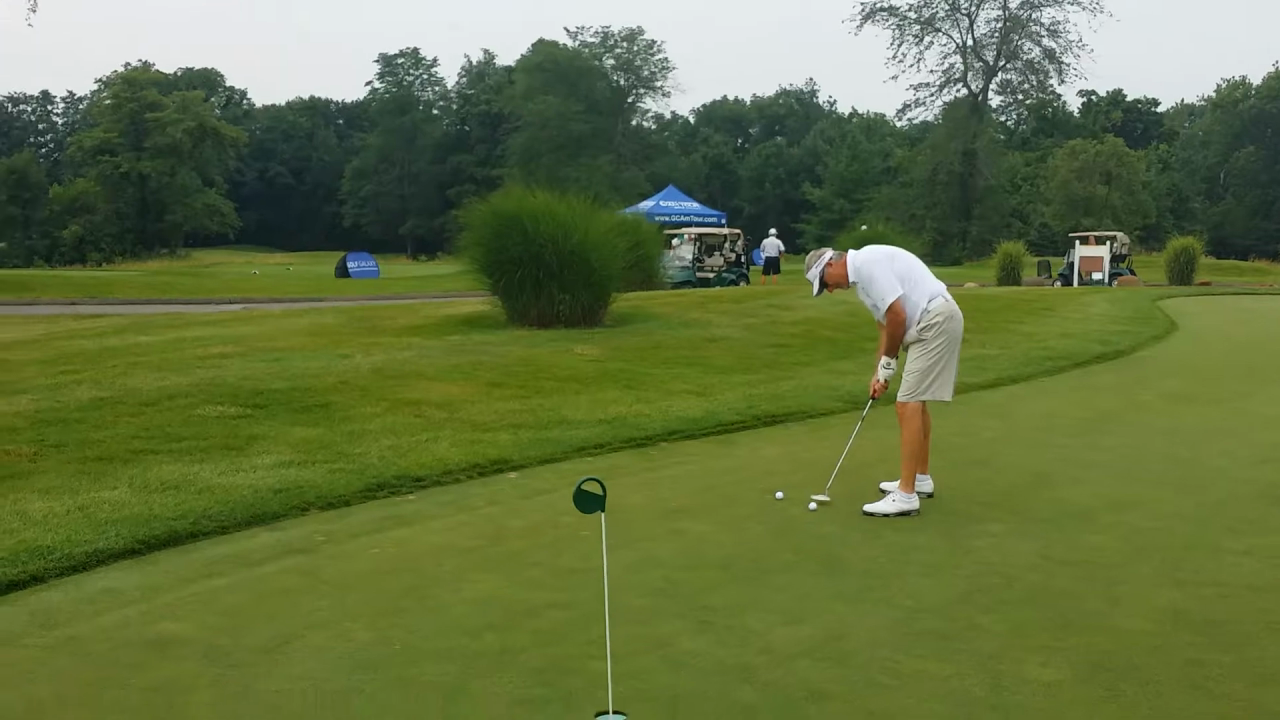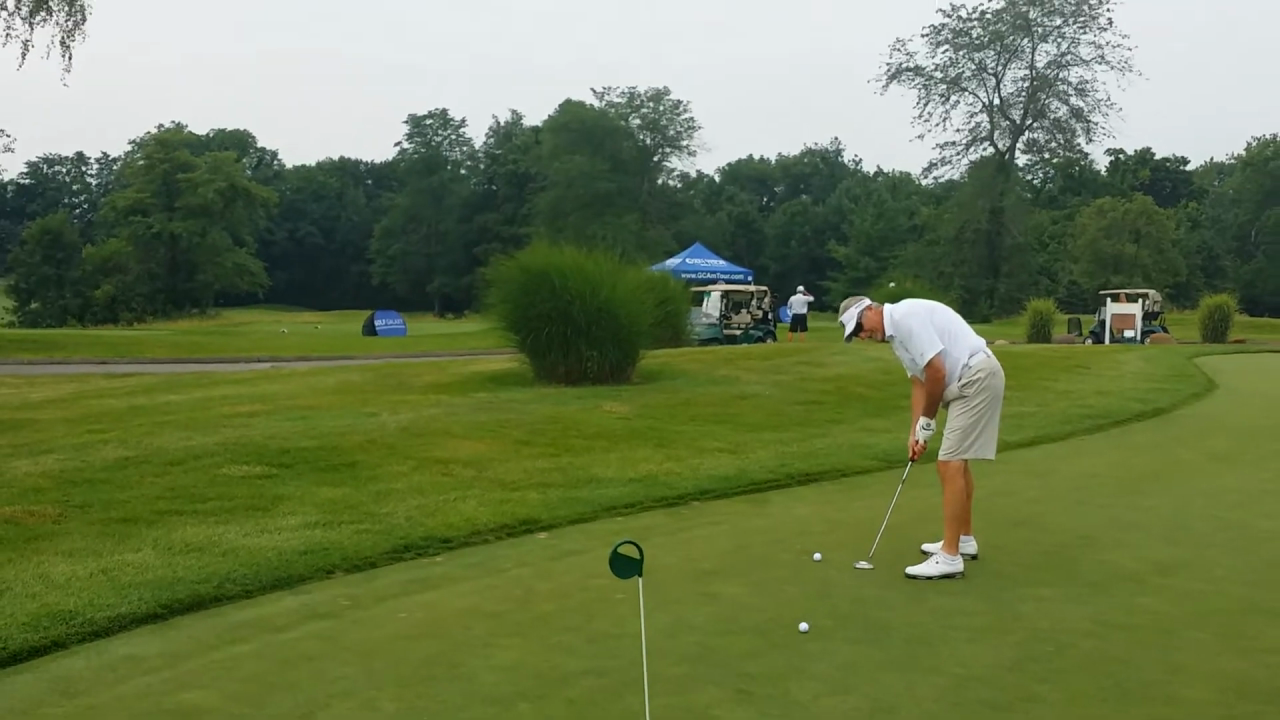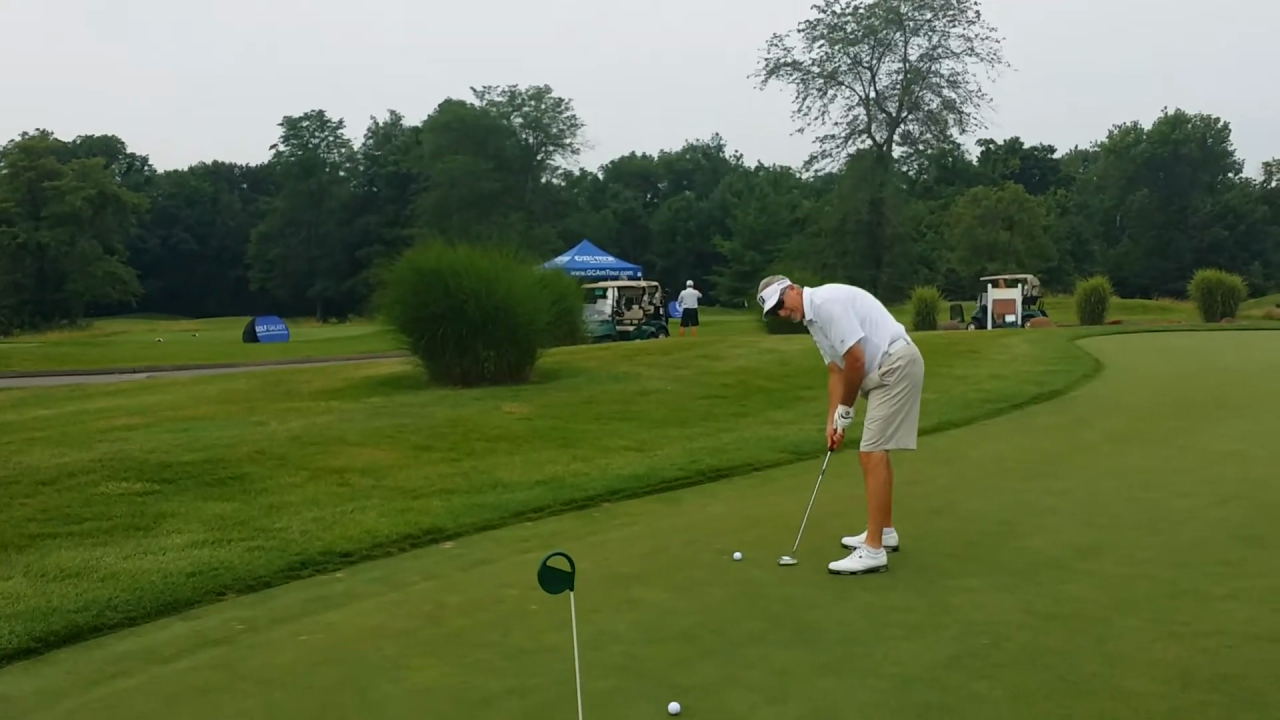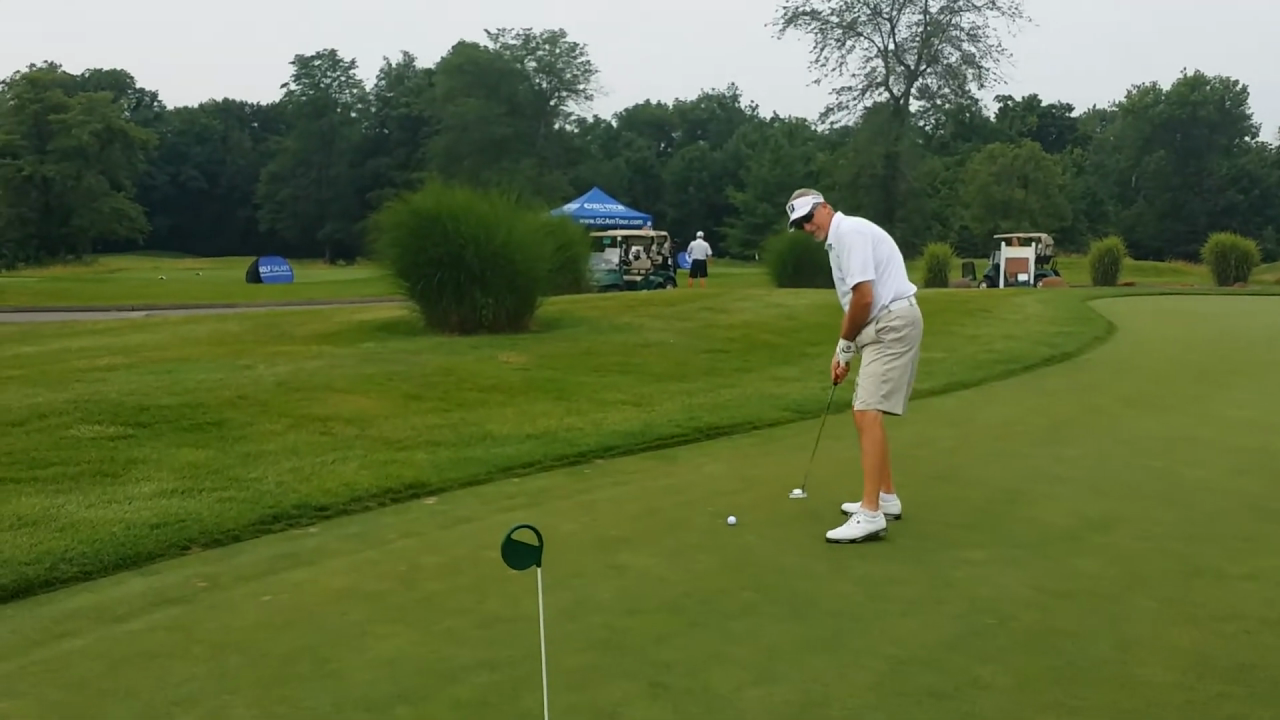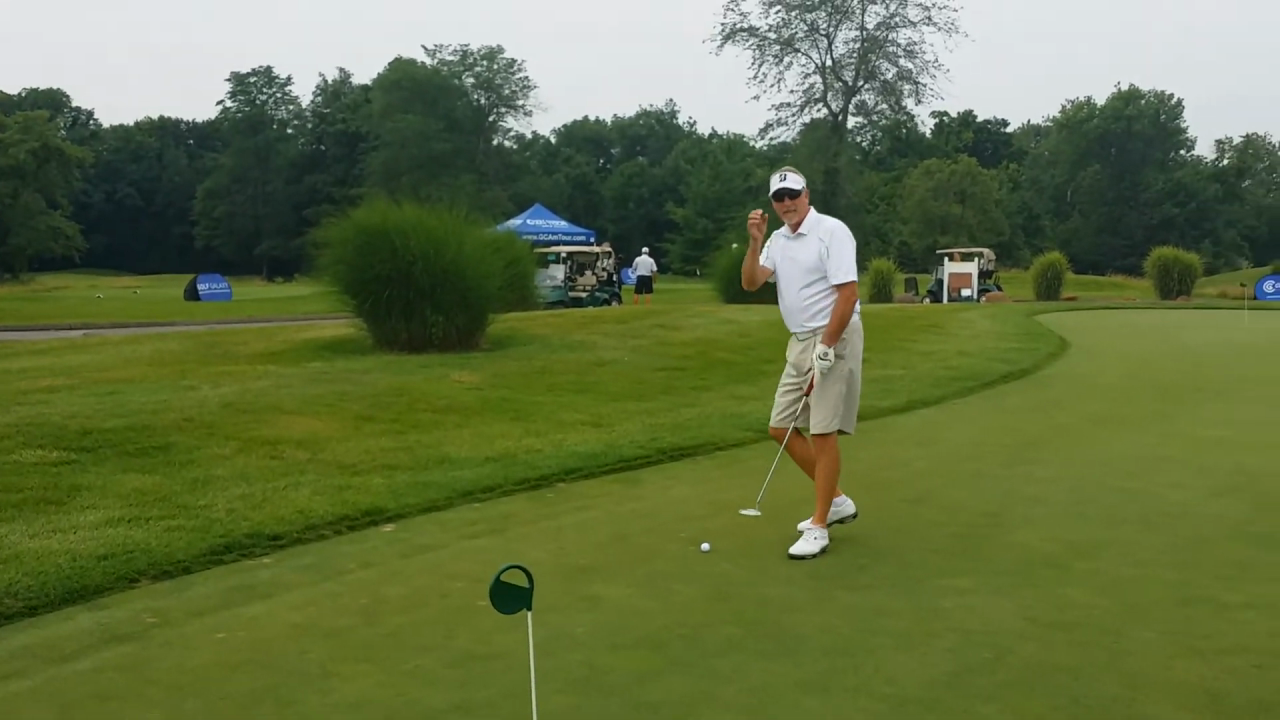
dt=0.7s
person 1, frame 1
left shoulder: (866, 263)
right shoulder: (862, 276)
left elbow: (897, 315)
right elbow: (886, 323)
left wrist: (888, 361)
right wrist: (879, 372)
left hip: (935, 321)
right hip: (932, 323)
left knee: (908, 405)
right knee: (916, 401)
left ankle: (906, 495)
right ankle: (921, 478)
person 1, frame 2
left shoulder: (905, 316)
right shoulder: (896, 333)
left elbow: (936, 373)
right elbow: (919, 382)
left wrist: (926, 422)
right wrist: (915, 432)
left hip: (977, 377)
right hip: (969, 381)
left knee: (950, 464)
right knee: (957, 460)
left ankle: (950, 557)
right ankle: (964, 540)
person 1, frame 3
left shoulder: (827, 301)
right shoulder: (814, 318)
left elbow: (856, 360)
right elbow: (837, 370)
left wrist: (844, 411)
right wrist: (832, 420)
left hip: (896, 365)
right hip: (886, 370)
left knee: (872, 455)
right knee: (877, 452)
left ankle: (873, 550)
right ankle: (884, 531)
person 1, frame 4
left shoulder: (850, 232)
right shoulder: (837, 242)
left elbow: (864, 297)
right elbow: (854, 303)
left wrist: (845, 342)
right wrist: (842, 351)
left hip: (893, 324)
right hip: (884, 326)
left knee: (867, 414)
right knee: (868, 411)
left ankle: (870, 513)
right ankle: (886, 497)
person 1, frame 5
left shoulder: (832, 230)
right shoulder: (776, 240)
left elbow: (848, 293)
right elbow: (750, 282)
left wrist: (826, 346)
right wrist: (755, 238)
left hip: (833, 343)
right hip: (800, 344)
left knee: (822, 434)
right knee: (779, 429)
left ankle: (817, 527)
right ankle: (837, 501)
